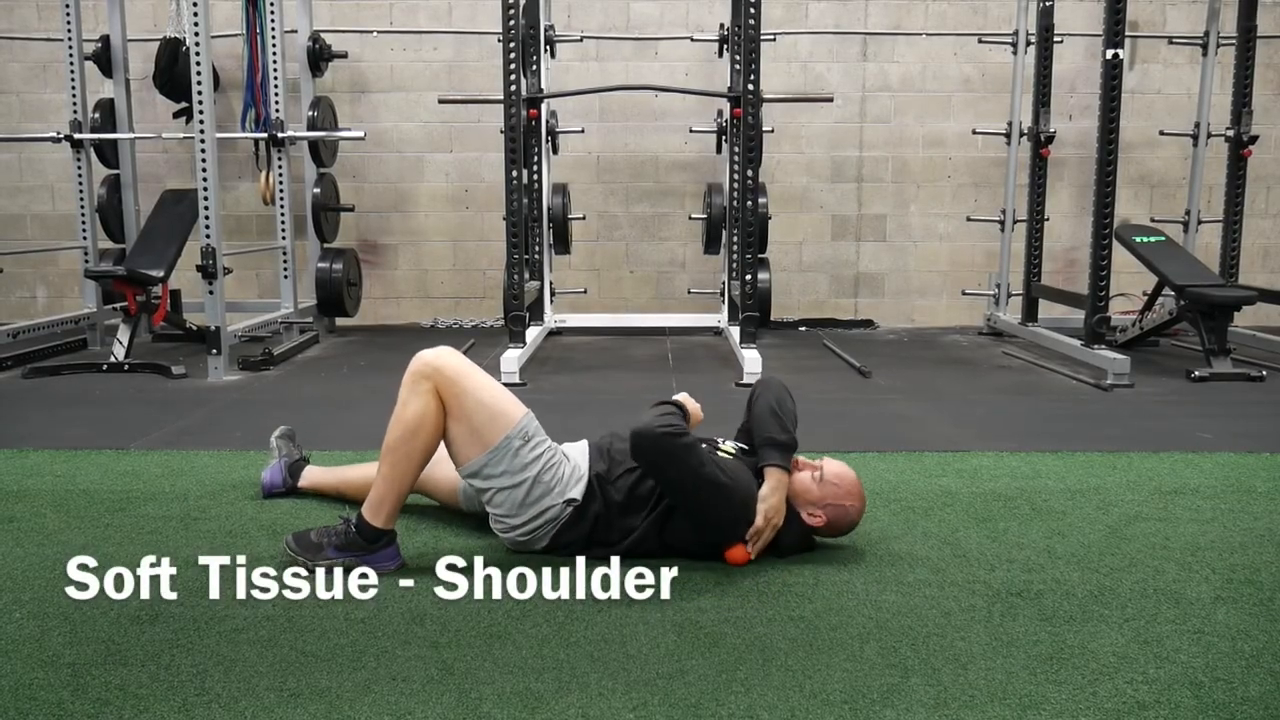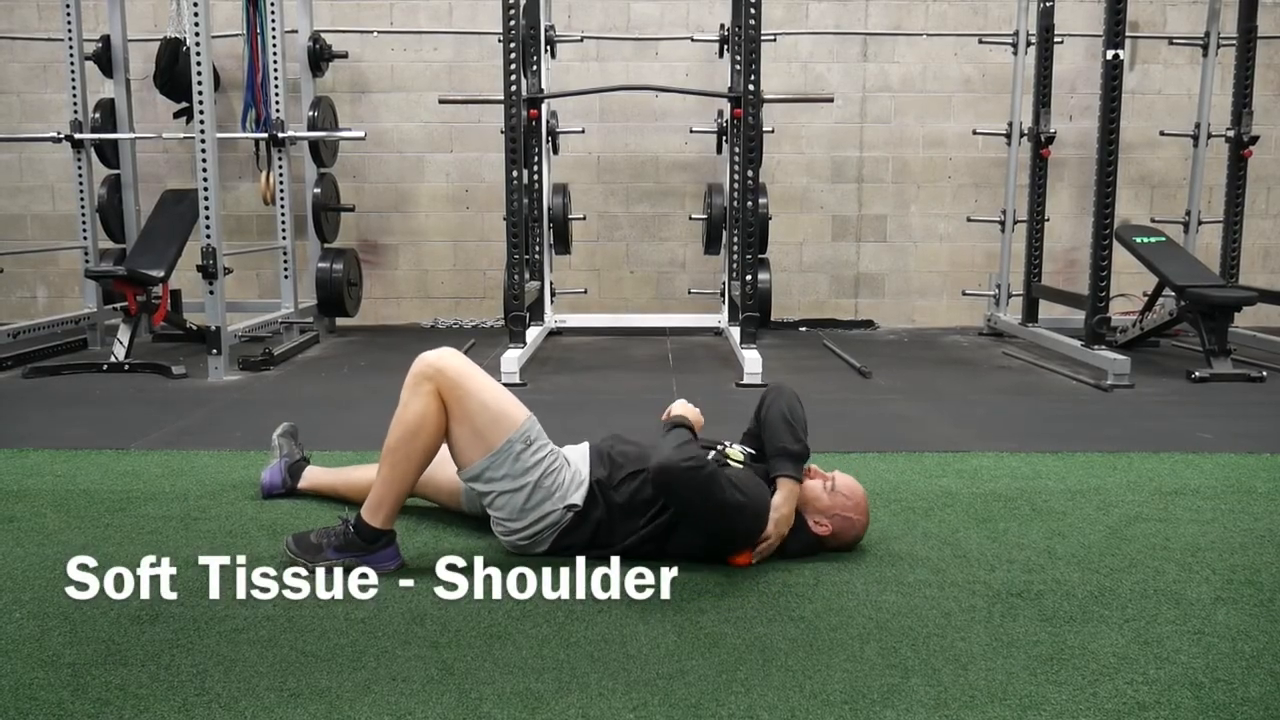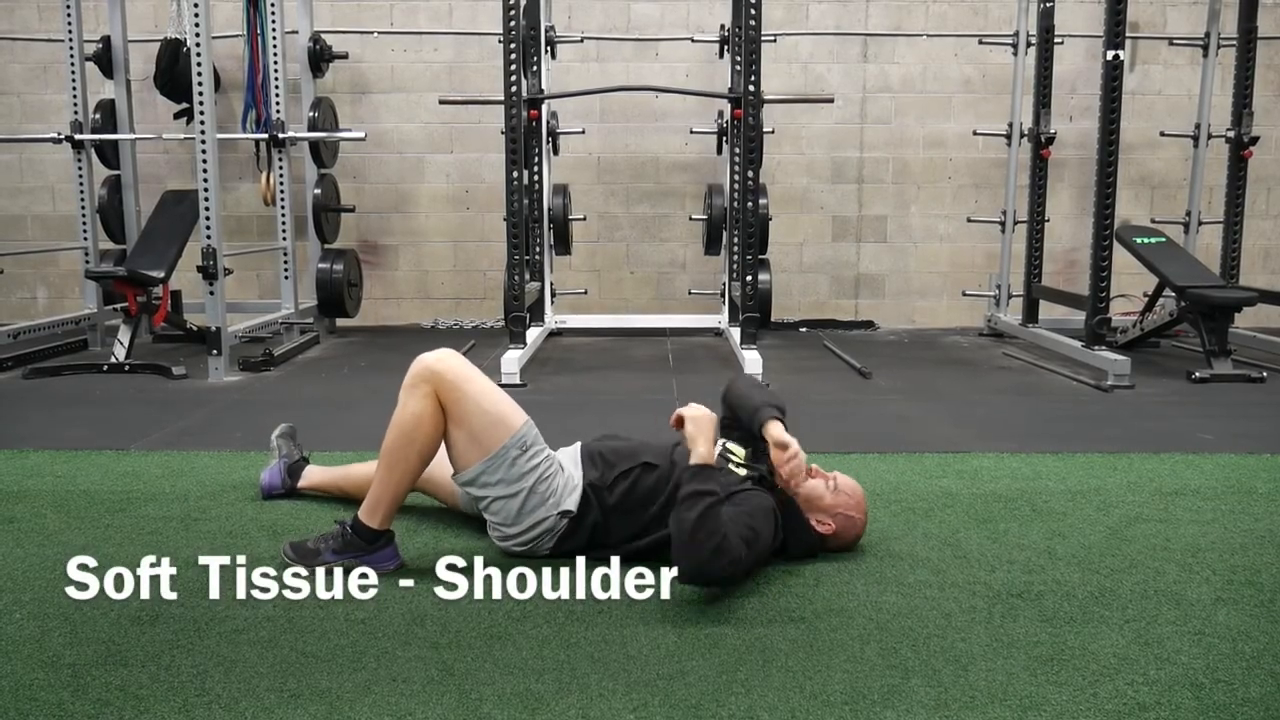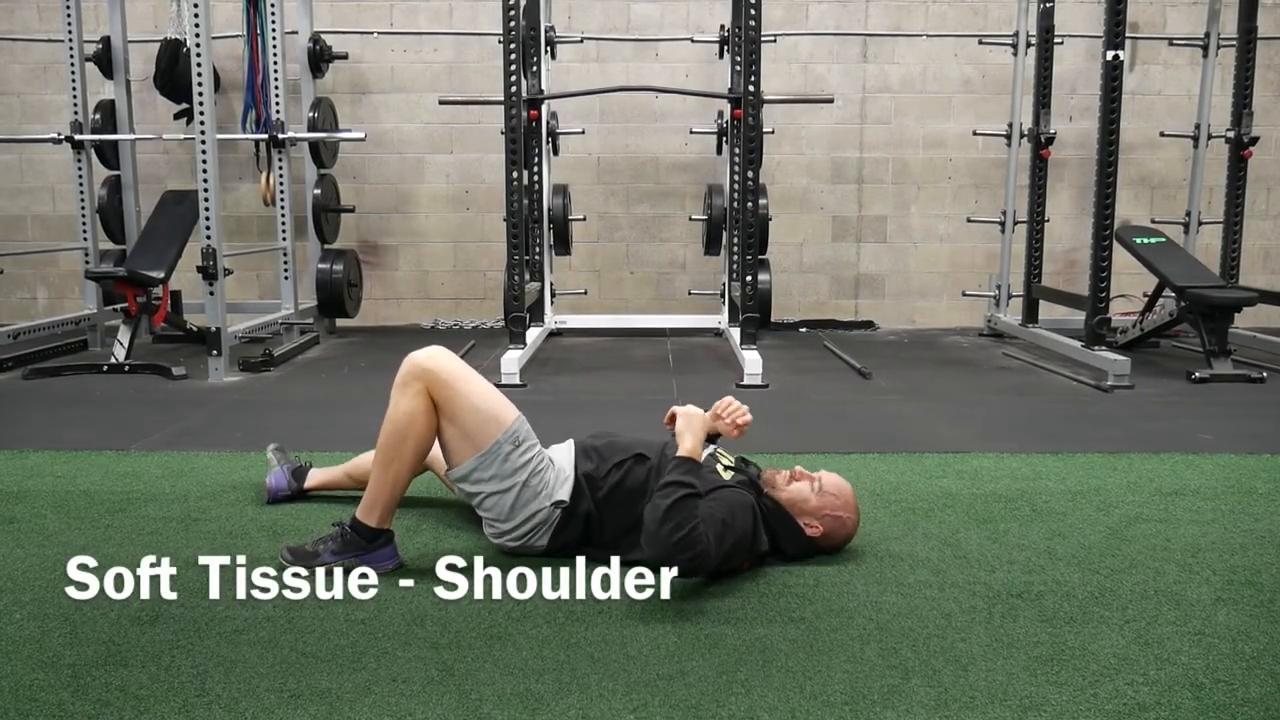
dt=0.4s
person 1, frame 1
left shoulder: (734, 500)
right shoulder: (759, 475)
left elbow: (650, 438)
right elbow: (770, 390)
left wrist: (679, 407)
right wrist: (777, 474)
left hip: (548, 502)
right hip: (564, 476)
left knee: (433, 367)
right knee: (416, 462)
left ankle: (370, 537)
right ankle: (300, 475)
person 1, frame 2
left shoulder: (746, 510)
right shoulder: (764, 476)
left elbow: (672, 471)
right elbow: (779, 399)
left wrist: (683, 422)
right wrist: (788, 481)
left hip: (549, 506)
right hip: (567, 477)
left knee: (436, 368)
right knee: (414, 465)
left ankle: (368, 538)
right ankle: (299, 476)
person 1, frame 3
left shoulder: (758, 517)
right shoulder: (759, 471)
left elbow: (699, 562)
right elbow: (739, 391)
left wrist: (701, 452)
right wrist: (776, 426)
left hip: (545, 508)
right hip: (562, 476)
left knee: (435, 370)
right knee: (417, 459)
left ankle: (367, 538)
right ankle: (300, 475)
person 1, frame 4
left shoulder: (741, 520)
right shoulder: (748, 483)
left elbow: (669, 551)
right elbow: (689, 439)
left wrist: (691, 444)
right wrist: (715, 421)
left hip: (538, 506)
right hip: (558, 473)
left knee: (425, 369)
right knee: (423, 436)
left ankle: (367, 538)
right ankle: (305, 479)
